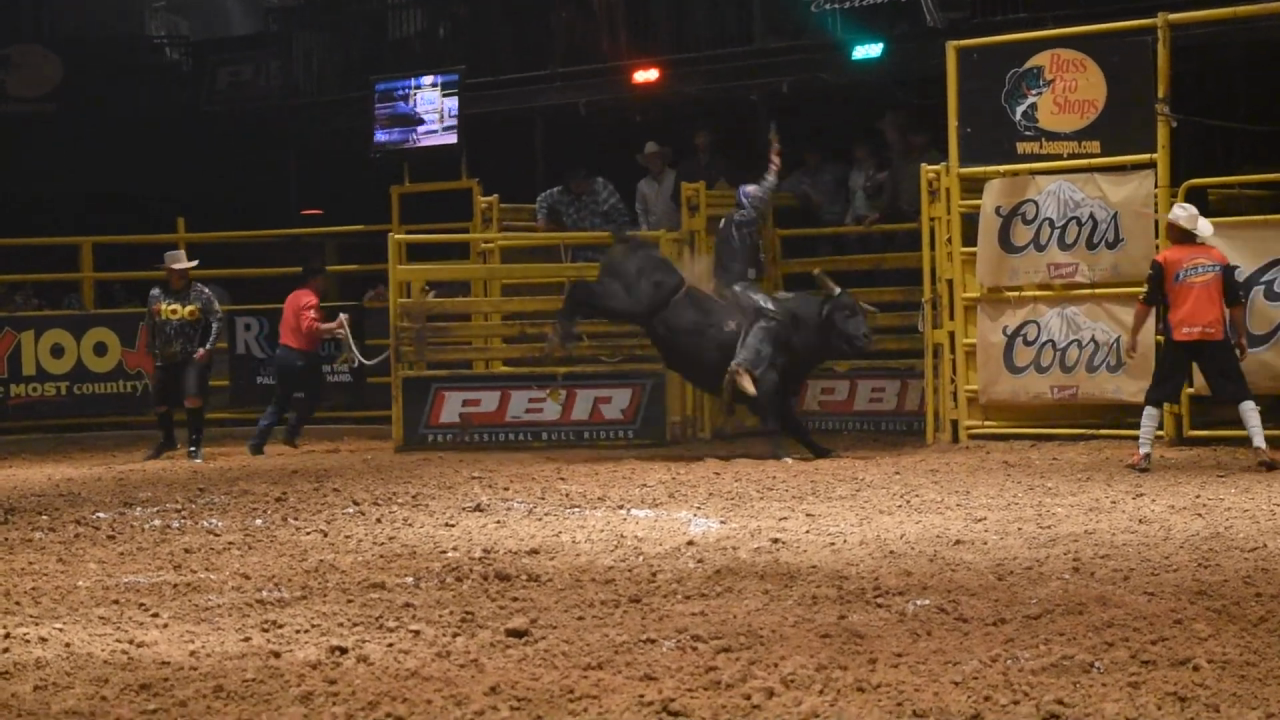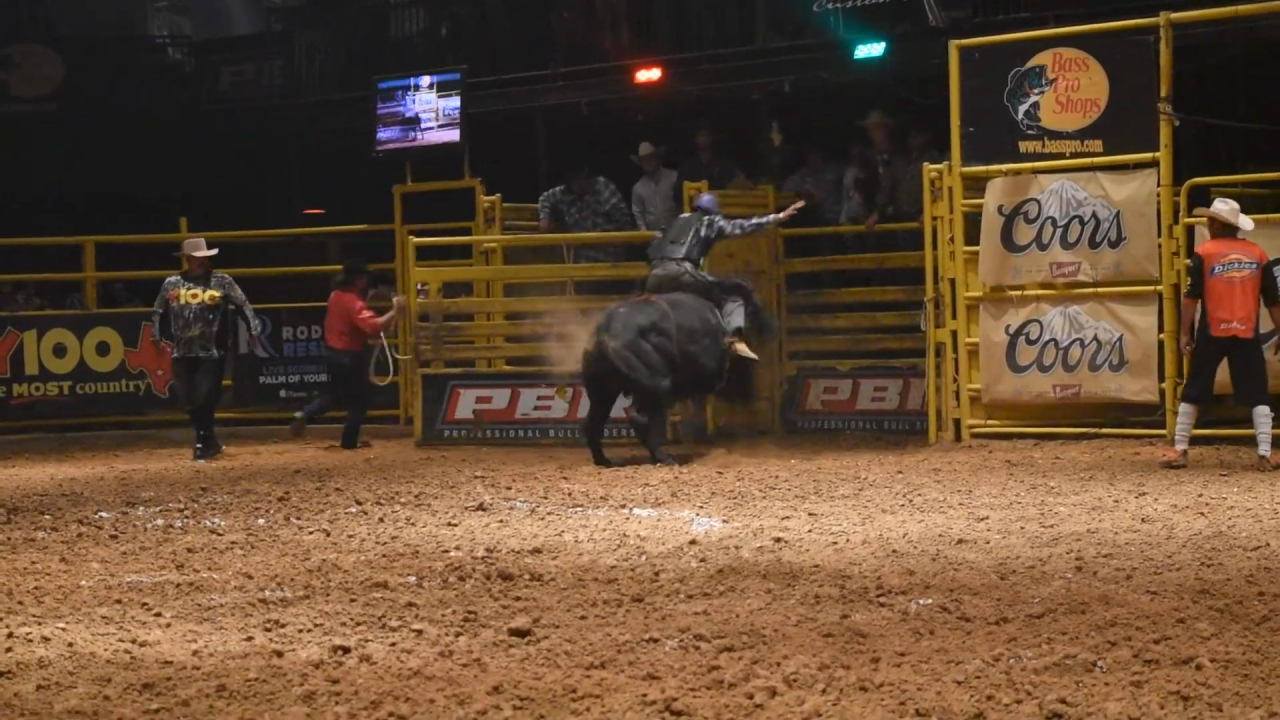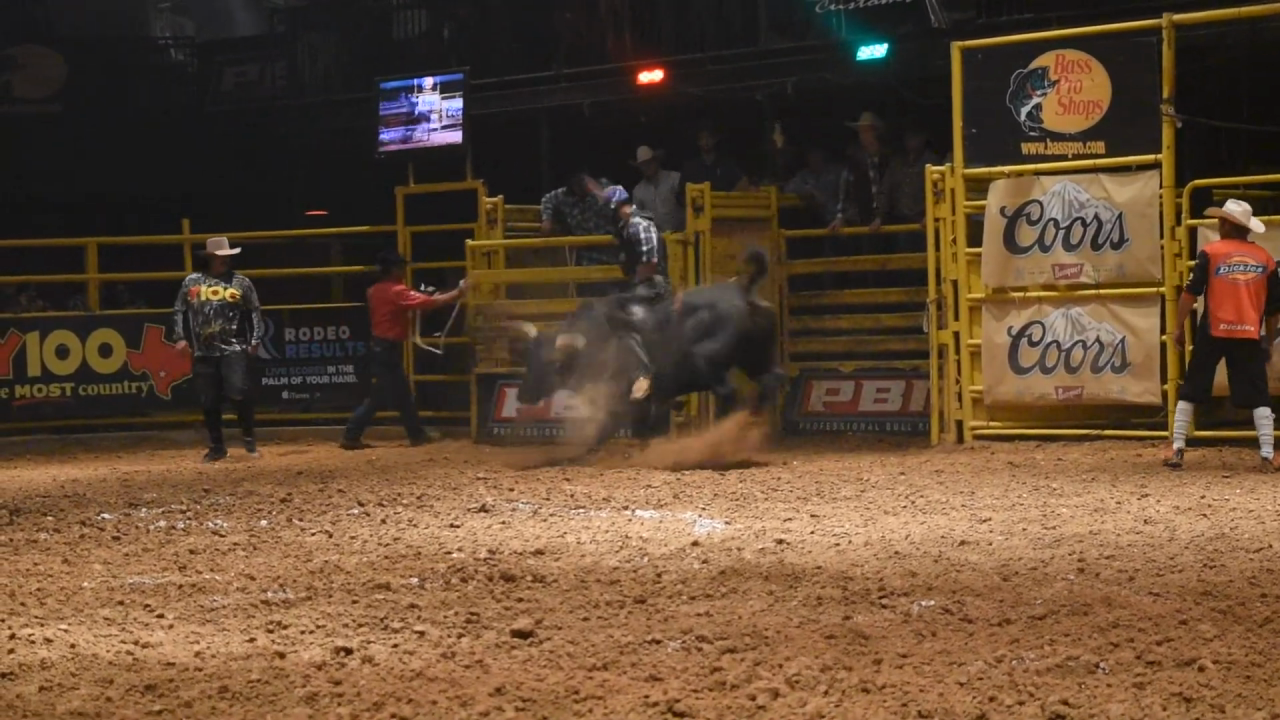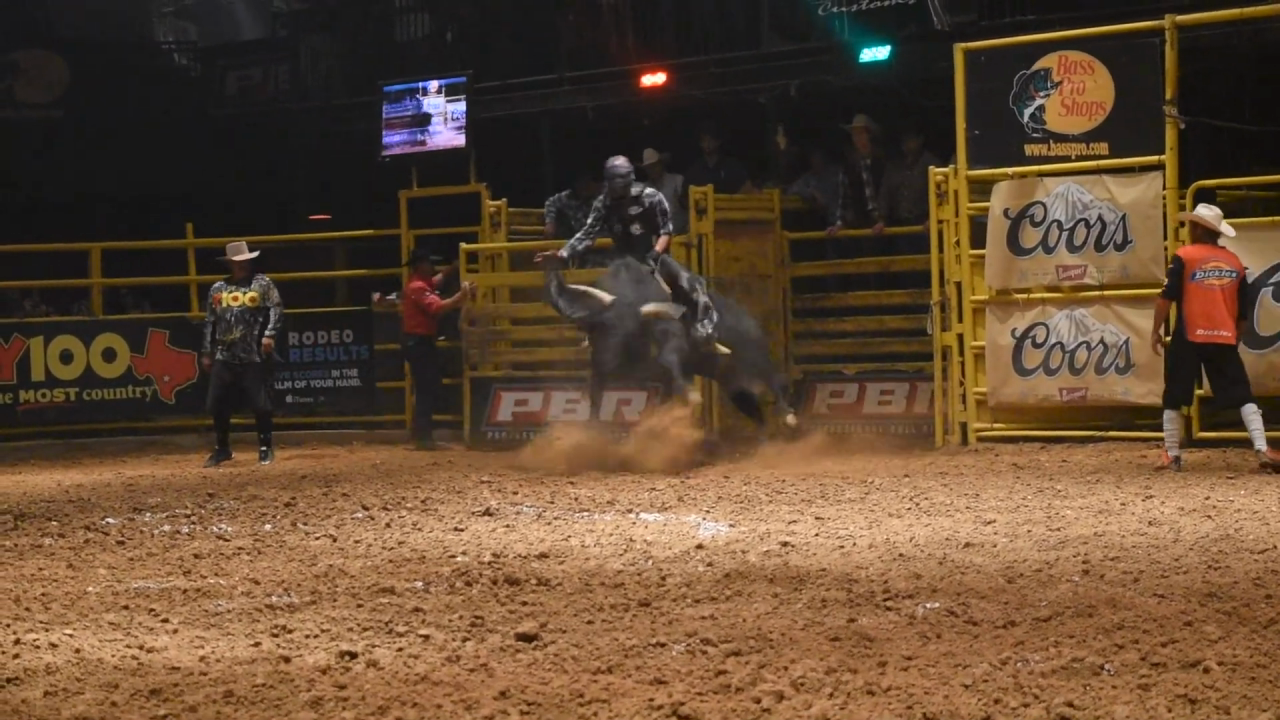
dt=0.3s
person 1, frame 1
left shoulder: (1164, 260)
right shoulder: (1217, 257)
left elbow: (1148, 301)
right elbow: (1235, 301)
left wrist: (1133, 336)
right wrist: (1240, 336)
left hip: (1179, 339)
right hip: (1216, 338)
left knee: (1156, 396)
right knee: (1240, 392)
left ankle: (1143, 453)
person 1, frame 2
left shoulder: (1204, 252)
right shoulder: (1258, 254)
left elbow: (1191, 296)
left wrist: (1184, 333)
left hip: (1212, 333)
right hip: (1246, 335)
left knee: (1192, 392)
left ankle: (1179, 451)
person 1, frame 3
left shoulder: (1211, 252)
left elbow: (1191, 291)
left wrist: (1180, 326)
left hip: (1212, 333)
right hip: (1248, 336)
left knee: (1191, 390)
left ankle: (1178, 449)
person 1, frame 4
left shoulder: (1184, 256)
right shoulder: (1234, 262)
left elbow: (1166, 297)
right elbow: (1243, 311)
left wrist: (1156, 331)
right wrist: (1233, 339)
left hip: (1189, 339)
right hip: (1224, 340)
left knee: (1173, 397)
right knee: (1243, 396)
left ankle: (1171, 456)
person 2, frame 1
left shoulder: (201, 293)
right shoulder: (155, 295)
left elbow: (217, 320)
right elbow: (150, 324)
left wrist: (208, 347)
right wrist: (151, 350)
left hip: (194, 358)
right hip: (165, 360)
left knee: (193, 399)
right knee: (160, 402)
left ankle: (194, 447)
right ankle: (168, 440)
person 2, frame 2
left shoulder: (221, 281)
right shoulder: (171, 283)
left elbow: (243, 305)
right elbow: (158, 311)
left wrist: (254, 329)
right wrist: (156, 338)
left hip: (211, 351)
right hip: (182, 353)
left knee: (205, 399)
right knee: (190, 402)
left ankle: (202, 445)
right ankle: (211, 442)
person 2, frame 3
left shoulder: (241, 282)
right shoulder: (192, 281)
left elbow: (255, 312)
right elbow: (179, 310)
left wrist: (255, 340)
right wrist: (180, 336)
left hip: (233, 348)
right hip: (203, 351)
left knee: (238, 393)
right knee: (208, 402)
left ankle: (249, 438)
right ankle: (217, 446)
person 2, frame 4
left shoulder: (262, 283)
right shoulder: (218, 288)
left elbow: (275, 309)
right elbow: (210, 321)
left wrist: (269, 334)
right wrist: (207, 352)
left hip: (254, 356)
right hip: (225, 356)
left knee: (260, 404)
right knee: (217, 403)
left ankle: (266, 448)
right ankle: (221, 449)
person 3, frame 1
left shoulder: (745, 226)
right shoulder: (741, 219)
right elbow: (761, 201)
right wrist: (773, 170)
left hip: (739, 287)
right hip: (738, 288)
right knee: (771, 318)
right ankle: (741, 368)
person 3, frame 2
left shoulder: (677, 223)
right shoulder: (710, 222)
left elbow: (654, 249)
right elbow: (742, 226)
right wrist: (780, 216)
left hip: (657, 274)
right hip: (683, 271)
right knee: (733, 297)
right ankle: (737, 340)
person 3, frame 3
left shoulder: (638, 226)
right shoulder: (629, 223)
left elbow: (650, 262)
left wrist: (634, 284)
left hip: (650, 284)
right hip: (644, 284)
left knee: (627, 318)
left ankle: (643, 376)
person 3, frame 4
left shoulder: (651, 196)
right shoulder: (604, 204)
left elbow: (666, 231)
right elbow: (587, 235)
left wrist: (656, 253)
right wrist: (562, 255)
left hip: (653, 256)
left knee: (691, 284)
left ankle: (705, 332)
person 4, frame 1
left shoulder: (294, 296)
right shoulder: (311, 300)
right elbow: (311, 328)
left wrist: (331, 331)
right wrist: (336, 325)
left hip: (282, 353)
right hip: (302, 357)
left knee: (278, 404)
right knee: (311, 397)
left ankle: (256, 442)
right ankle: (291, 432)
person 4, frame 2
left shoulder: (336, 296)
right shoulder: (355, 303)
right elbow: (373, 326)
right wrist: (395, 312)
left hip: (332, 352)
right hip: (348, 356)
left knee: (334, 394)
right knee: (358, 399)
left ankle: (305, 415)
right ankle: (349, 441)
person 4, frame 3
left shoulder: (376, 290)
right shoulder: (398, 291)
right elbow: (429, 302)
right wrist: (457, 293)
left hip: (381, 346)
right hip: (388, 348)
left knee: (401, 393)
right knee: (380, 396)
left ankle: (417, 434)
right ankle: (351, 436)
person 4, frame 4
left shoulder: (419, 283)
right shoulder: (417, 287)
left elbow: (433, 282)
right elbow: (438, 307)
left wrist: (450, 270)
right wrist: (461, 296)
left hip: (421, 341)
right hip: (418, 342)
left knee: (430, 389)
right knee: (428, 389)
left ankle: (423, 437)
right ankle: (423, 437)
